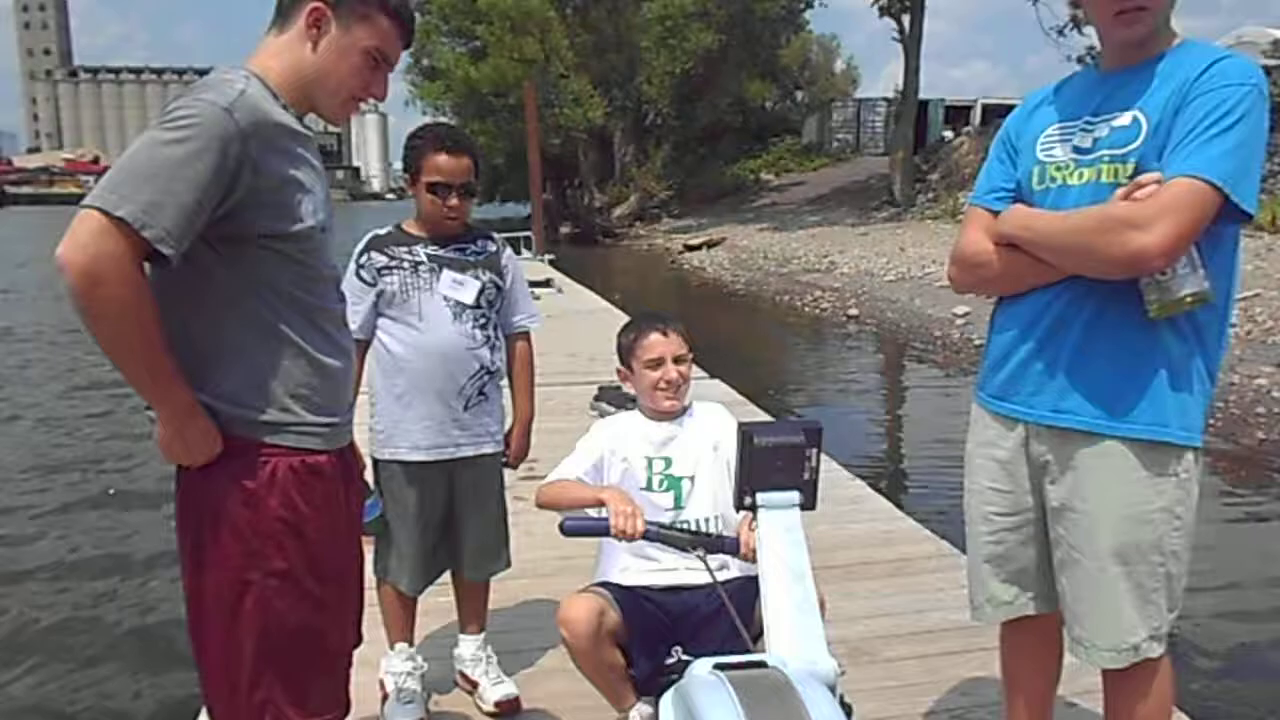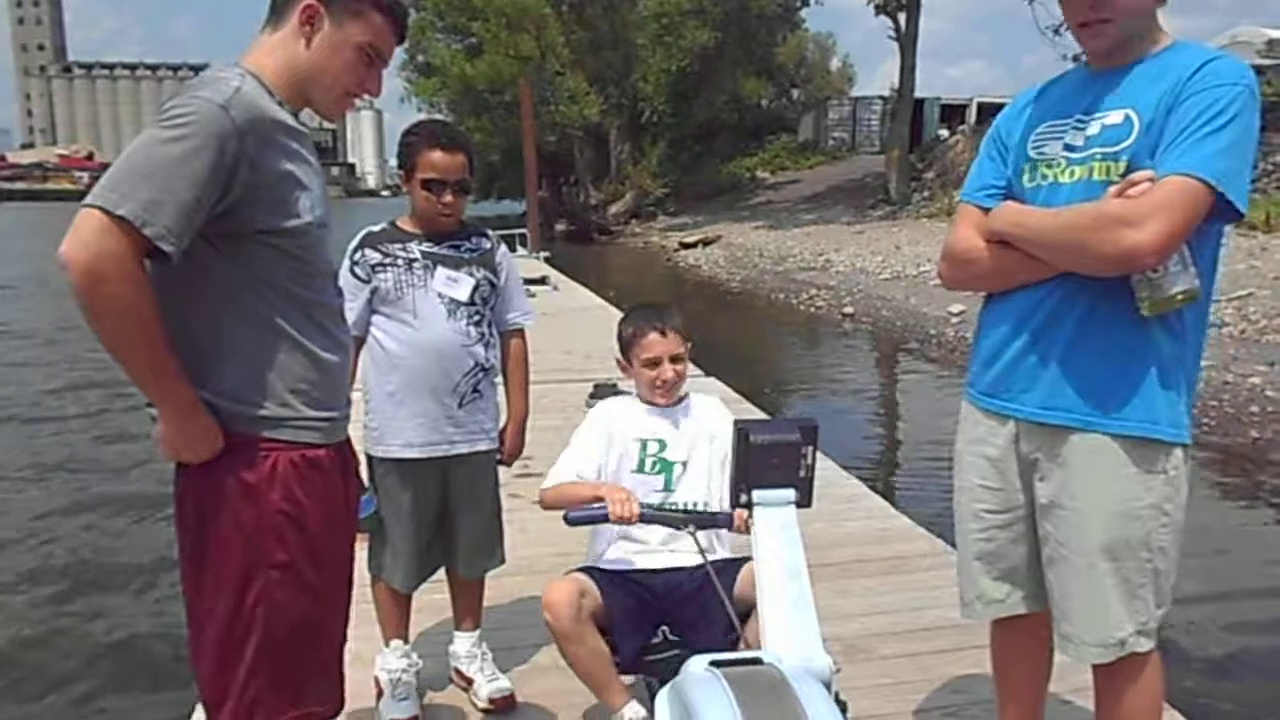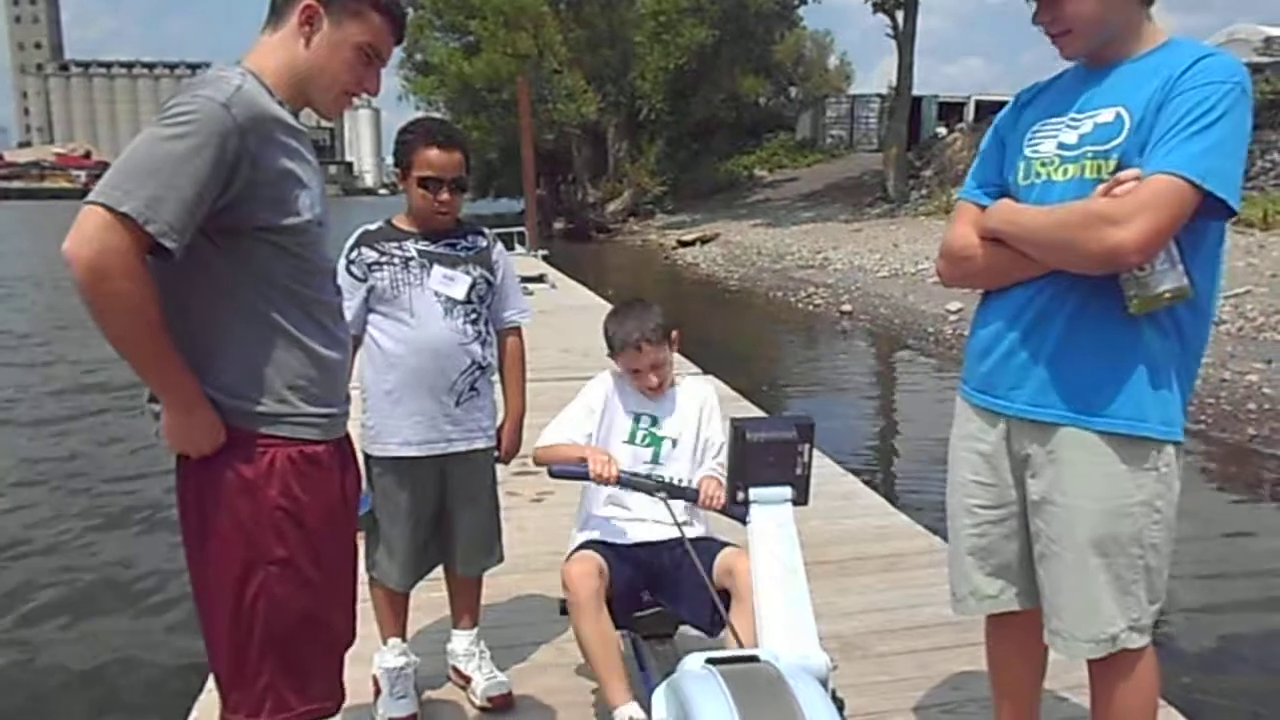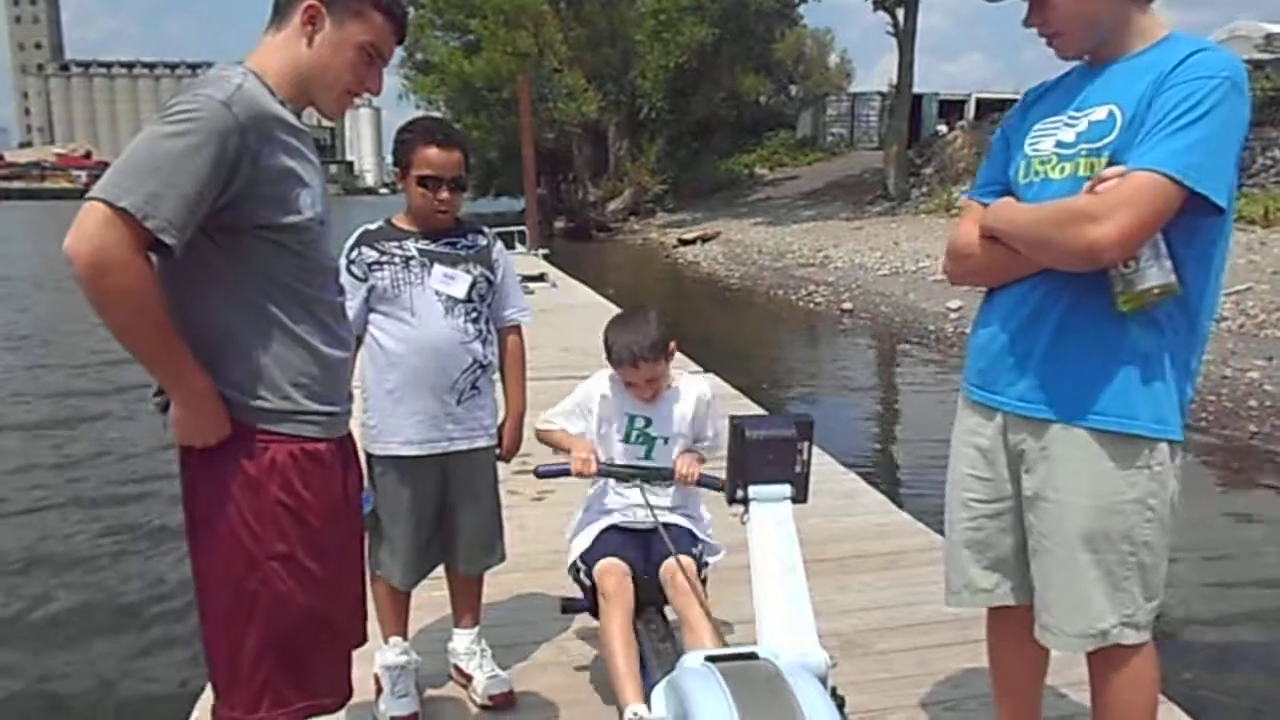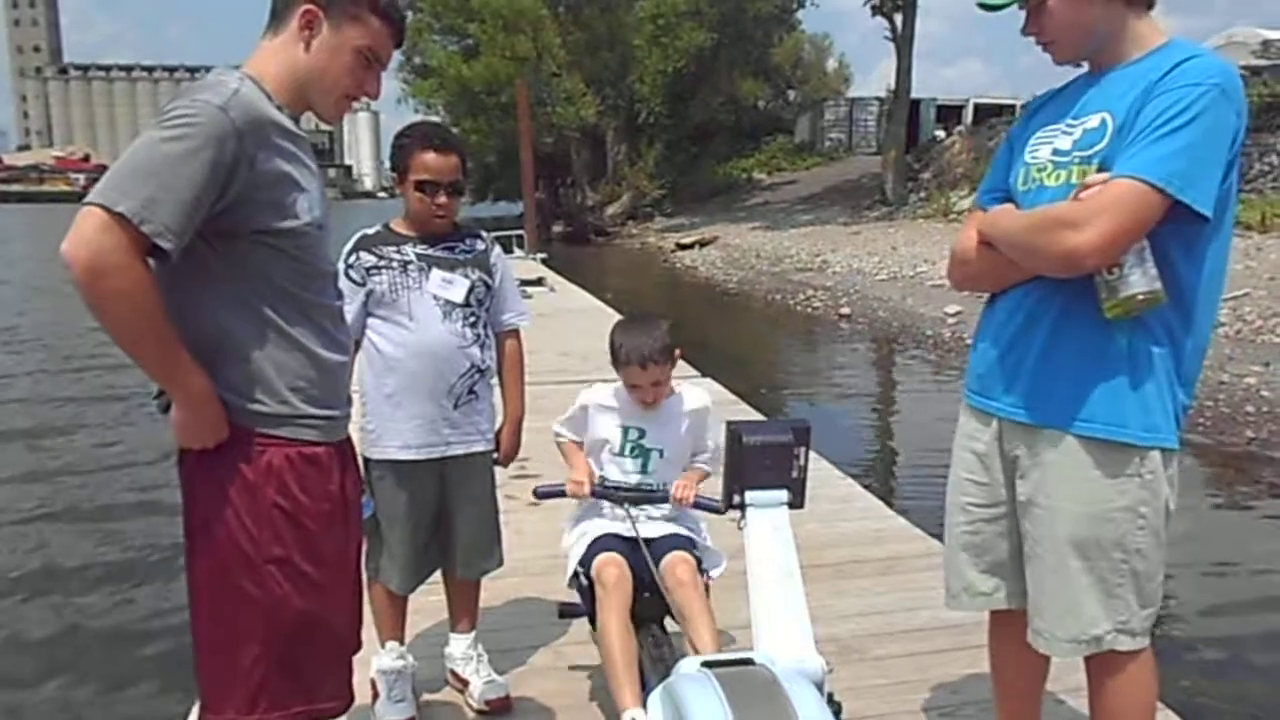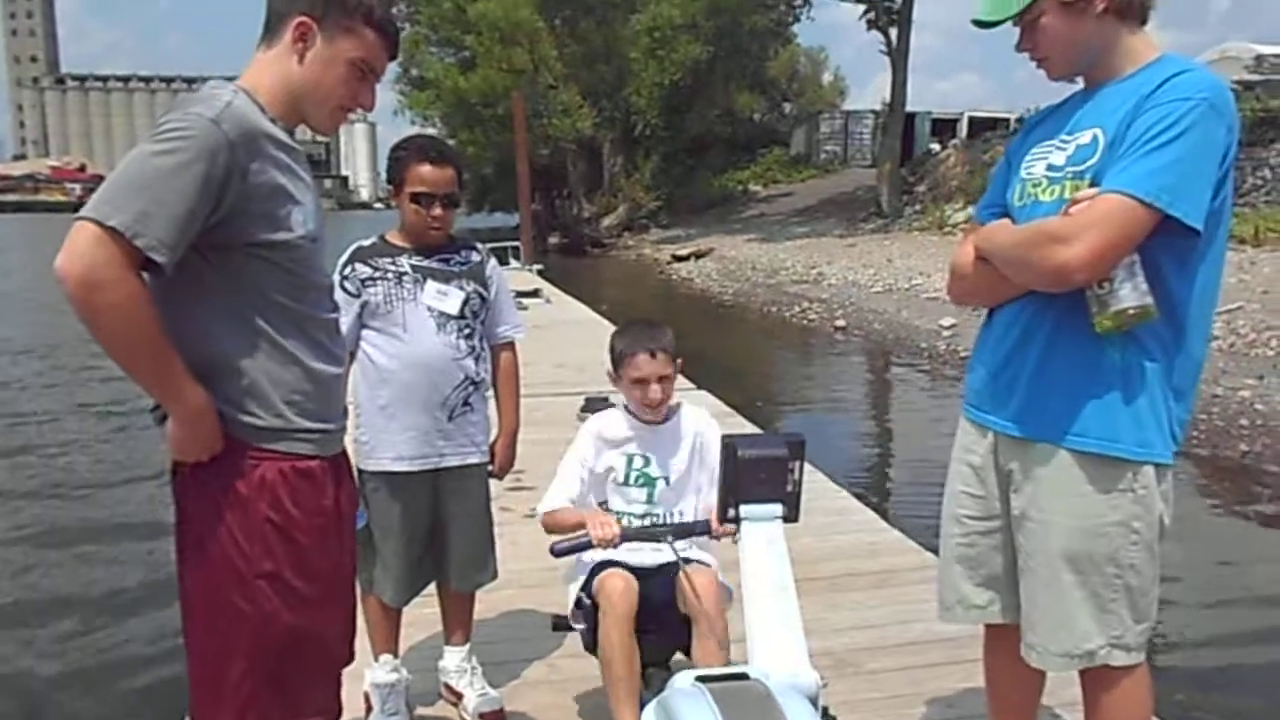
dt=0.2s
person 1, frame 1
left shoulder: (1222, 84)
right shoulder: (1038, 114)
left elbow: (1150, 238)
right elbow: (968, 265)
left wrist: (1023, 224)
right wrist: (1098, 236)
left hip: (1128, 414)
right hip: (1008, 401)
left knee: (1128, 640)
right knee: (1024, 607)
person 1, frame 2
left shoulder: (1212, 83)
right shoulder: (1031, 110)
left elbow: (1142, 236)
right elbow: (958, 261)
left wrist: (1016, 221)
right wrist: (1088, 236)
left hip: (1117, 411)
right hip: (998, 398)
left knee: (1119, 636)
right knee: (1014, 605)
person 1, frame 3
left shoulder: (1204, 80)
right shoulder: (1030, 107)
left elbow: (1126, 235)
right elbow: (956, 258)
left wrist: (1011, 219)
right wrist: (1074, 235)
left hip: (1109, 408)
right hip: (993, 393)
left knee: (1114, 632)
right knee: (1008, 602)
person 1, frame 4
left shoulder: (1201, 77)
right shoulder: (1039, 105)
left elbow: (1105, 231)
right elbow: (961, 256)
left wrist: (1007, 216)
right wrist: (1058, 233)
left hip: (1106, 404)
right hip: (994, 390)
left knee: (1112, 627)
right knee: (1008, 599)
person 1, frame 5
left shoulder: (1195, 85)
right shoulder: (1043, 113)
left elbow: (1085, 240)
right elbow: (965, 264)
left wrist: (1003, 224)
right wrist: (1048, 236)
left hip: (1104, 411)
right hip: (995, 397)
left knee: (1108, 635)
right knee: (1009, 605)
person 1, frame 6
left shoulder: (1186, 99)
right shoulder: (1040, 129)
left elbow: (1075, 253)
right elbow: (964, 278)
left wrist: (1000, 238)
right wrist: (1042, 256)
left hip: (1099, 426)
right hip: (994, 411)
left knee: (1104, 651)
right knee: (1004, 621)
person 2, frame 1
left shoulder: (286, 134)
right shoulder: (227, 114)
right elbow: (91, 255)
left wrist: (334, 441)
right wrist: (179, 415)
left hip: (313, 460)
right hip: (261, 471)
person 2, frame 2
left shoulder: (281, 132)
right shoulder: (224, 113)
right elbow: (92, 253)
left wrist: (329, 435)
right wrist: (182, 411)
left hip: (308, 454)
right hip: (259, 466)
person 2, frame 3
left shoulder: (280, 130)
right shoulder: (224, 110)
right elbow: (96, 249)
left wrist: (326, 426)
right wrist: (185, 404)
left hip: (309, 450)
right hip: (259, 459)
person 2, frame 4
left shoulder: (282, 130)
right shoulder: (226, 108)
right elbow: (97, 245)
left wrist: (331, 431)
right wrist: (194, 397)
left hip: (312, 446)
right hip: (262, 456)
person 2, frame 5
left shoulder: (281, 135)
right shoulder: (224, 114)
right elbow: (95, 250)
left wrist: (329, 439)
right wrist: (194, 398)
left hip: (313, 452)
right hip: (260, 462)
person 2, frame 6
left shoulder: (278, 147)
right shoulder: (219, 127)
right elbow: (88, 263)
left wrist: (323, 449)
right wrist: (190, 410)
left hip: (307, 465)
right hip: (255, 474)
person 3, frame 1
left shoulder: (494, 255)
right shoulder: (378, 254)
left elbow: (518, 339)
right elbow: (350, 344)
left wrist: (523, 420)
left hip: (478, 437)
right hip: (404, 440)
left knee: (476, 552)
right knee: (400, 557)
left ankle: (473, 653)
right ankle: (402, 666)
person 3, frame 2
left shoulder: (488, 251)
right shoulder: (372, 251)
left elbow: (512, 336)
right elbow: (343, 340)
left wrist: (517, 418)
left hip: (472, 434)
right hip: (398, 437)
left knee: (470, 550)
right knee: (394, 554)
left ankle: (468, 651)
right ankle: (396, 663)
person 3, frame 3
left shoulder: (484, 249)
right shoulder: (368, 249)
left elbow: (508, 334)
right elbow: (341, 339)
left wrist: (514, 415)
left hip: (469, 431)
right hip: (395, 435)
left knee: (467, 547)
right knee: (391, 551)
left ankle: (465, 647)
right ankle: (393, 659)
person 3, frame 4
left shoulder: (484, 248)
right shoulder: (368, 249)
left elbow: (509, 332)
left wrist: (515, 413)
left hip: (471, 429)
right hip: (396, 434)
left knee: (469, 545)
right knee: (392, 551)
left ankle: (467, 646)
right ankle: (395, 659)
person 3, frame 5
left shoulder: (482, 252)
right shoulder: (366, 254)
left elbow: (507, 336)
left wrist: (513, 417)
left hip: (468, 434)
right hip: (394, 438)
left knee: (467, 550)
right knee: (391, 555)
left ankle: (464, 651)
right ankle: (391, 665)
person 3, frame 6
left shoulder: (478, 264)
right shoulder: (361, 265)
left elbow: (502, 349)
left wrist: (508, 431)
left hip: (463, 447)
right hip: (388, 450)
left knee: (461, 562)
right knee: (384, 568)
left ankle: (458, 663)
person 4, frame 1
left shoulder: (717, 422)
right shoulder: (613, 433)
right elbow: (546, 494)
left wrist: (752, 520)
right wrist: (608, 494)
left hip: (716, 586)
right hip: (637, 589)
right knee: (576, 617)
person 4, frame 2
left shoulder: (711, 413)
right shoulder: (609, 416)
right elbow: (550, 495)
left wrist: (743, 507)
right wrist: (605, 490)
left hip: (699, 568)
right hip: (624, 573)
right knee: (558, 600)
person 4, frame 3
left shoulder: (699, 396)
right shoulder: (604, 390)
left elbow: (715, 465)
right elbow: (543, 451)
left wrist: (715, 482)
right wrist: (588, 452)
left hip: (681, 537)
right hip: (610, 535)
left knee: (744, 569)
right knee: (579, 575)
person 4, frame 4
left shoulder: (696, 392)
right shoulder: (599, 391)
left elbow: (708, 442)
right elbow: (546, 428)
left wrist: (694, 458)
right wrist: (580, 445)
left hip: (674, 517)
right hip: (610, 520)
left knee: (681, 578)
right knee: (614, 583)
person 4, frame 5
left shoulder: (695, 405)
right shoulder: (598, 401)
left elbow: (709, 458)
right elbow: (564, 434)
left wrist: (693, 476)
right wrist: (578, 461)
left hip: (672, 527)
right hip: (607, 528)
left knee: (682, 571)
right knee: (613, 576)
person 4, frame 6
left shoulder: (699, 425)
right shoulder: (600, 431)
right elbow: (551, 516)
right wrist: (590, 517)
left hip: (681, 558)
right hip: (613, 563)
left knee: (705, 587)
right knee: (622, 593)
